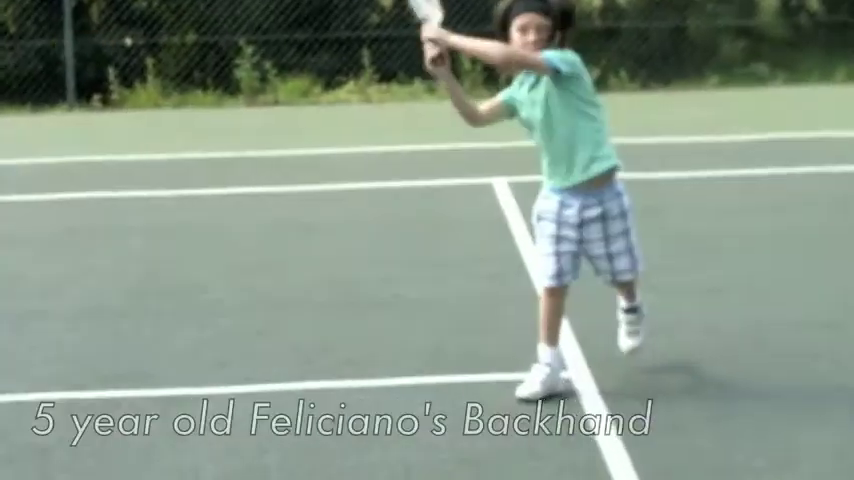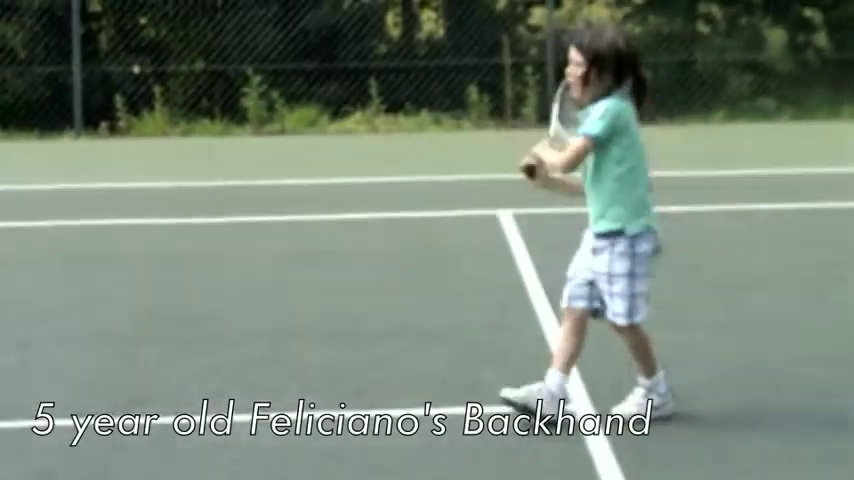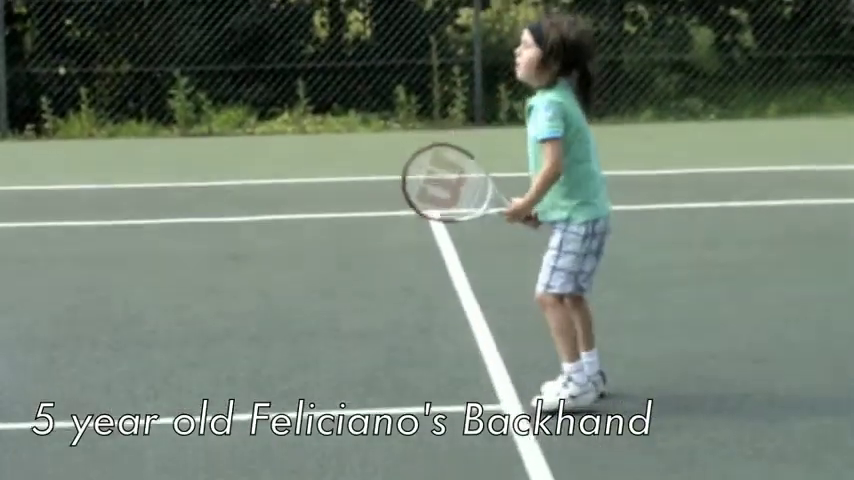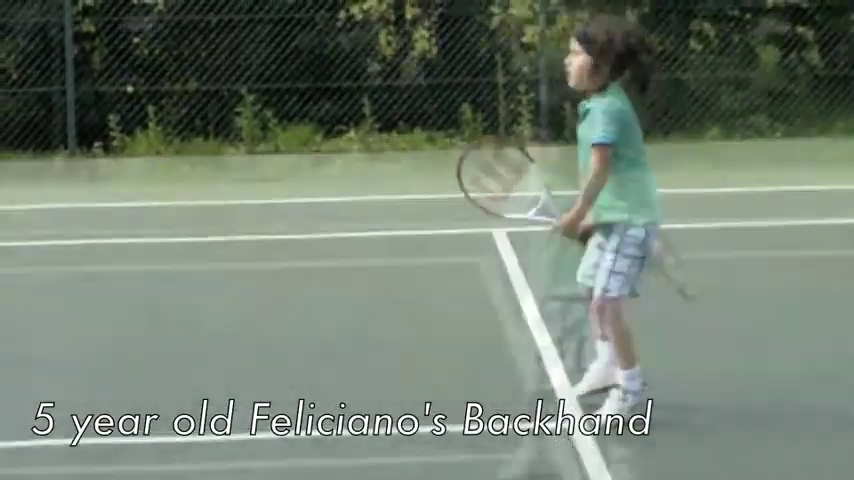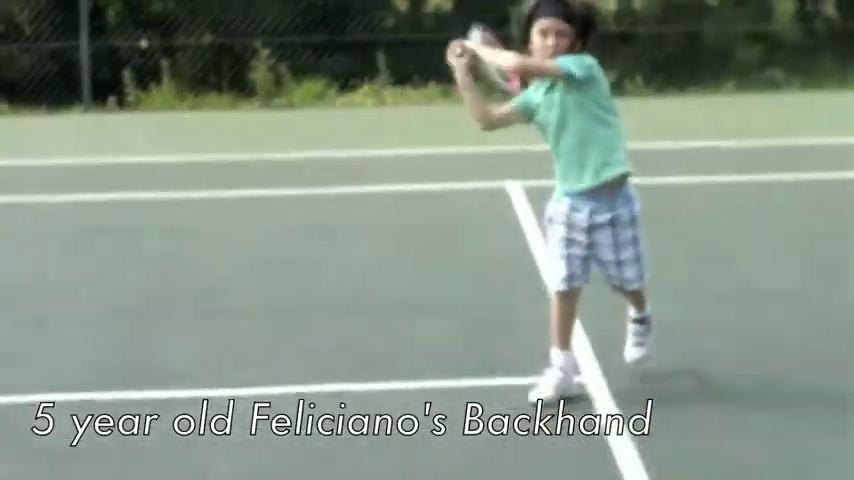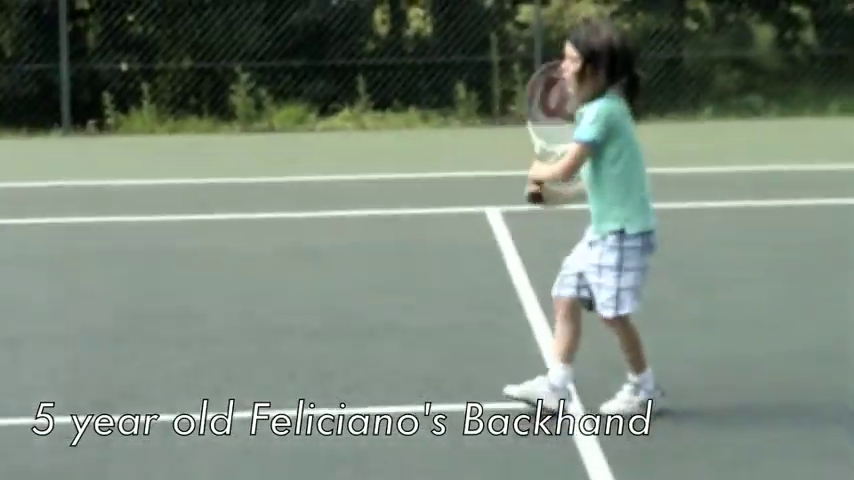
dt=0.5s
person 1, frame 1
left shoulder: (566, 62)
right shoulder: (520, 90)
left elbow: (506, 56)
right elbow: (477, 116)
left wrist: (449, 37)
right wrist: (443, 73)
left hip: (601, 195)
right hip: (558, 200)
left knee: (620, 274)
right knee: (552, 286)
left ankle: (630, 307)
right ankle: (549, 367)
person 1, frame 2
left shoulder: (612, 110)
right shoulder: (595, 115)
left elbow: (566, 161)
left wrist: (543, 154)
right wrist: (544, 176)
left hip: (627, 237)
right hip: (600, 236)
left knee: (623, 320)
right knee: (575, 312)
left ankle: (654, 392)
right ankle: (552, 393)
person 1, frame 3
left shoulder: (549, 105)
right shoulder: (555, 98)
left elbow: (553, 167)
left wrist: (527, 203)
right wrist: (534, 205)
left hip: (576, 217)
right hip: (579, 214)
left knee: (550, 296)
right knee: (570, 295)
left ankle: (577, 382)
right ankle: (588, 372)
person 1, frame 4
left shoulder: (606, 109)
right shoulder: (600, 104)
left elbow: (599, 171)
left wrist: (577, 214)
right wrist: (587, 215)
left hip: (626, 221)
right hip: (611, 218)
left knee: (606, 299)
right knee: (594, 291)
left ankle: (629, 387)
right ankle: (609, 360)
person 1, frame 5
left shoulder: (585, 67)
right shoulder: (536, 93)
left elbow: (516, 65)
right elbow: (486, 119)
left wrist: (480, 48)
right wrist: (463, 71)
left hip: (610, 198)
right hip: (568, 202)
left knee: (626, 282)
right knee: (563, 288)
left ankle: (639, 318)
right ankle: (561, 371)
person 1, frame 6
left shoulder: (603, 111)
right shoulder: (595, 111)
left elbow: (566, 169)
left wrist: (540, 172)
right wrist: (550, 186)
left hip: (624, 232)
right hip: (602, 230)
left knee: (614, 313)
right knee: (566, 300)
left ankle: (643, 388)
right ankle: (556, 384)
